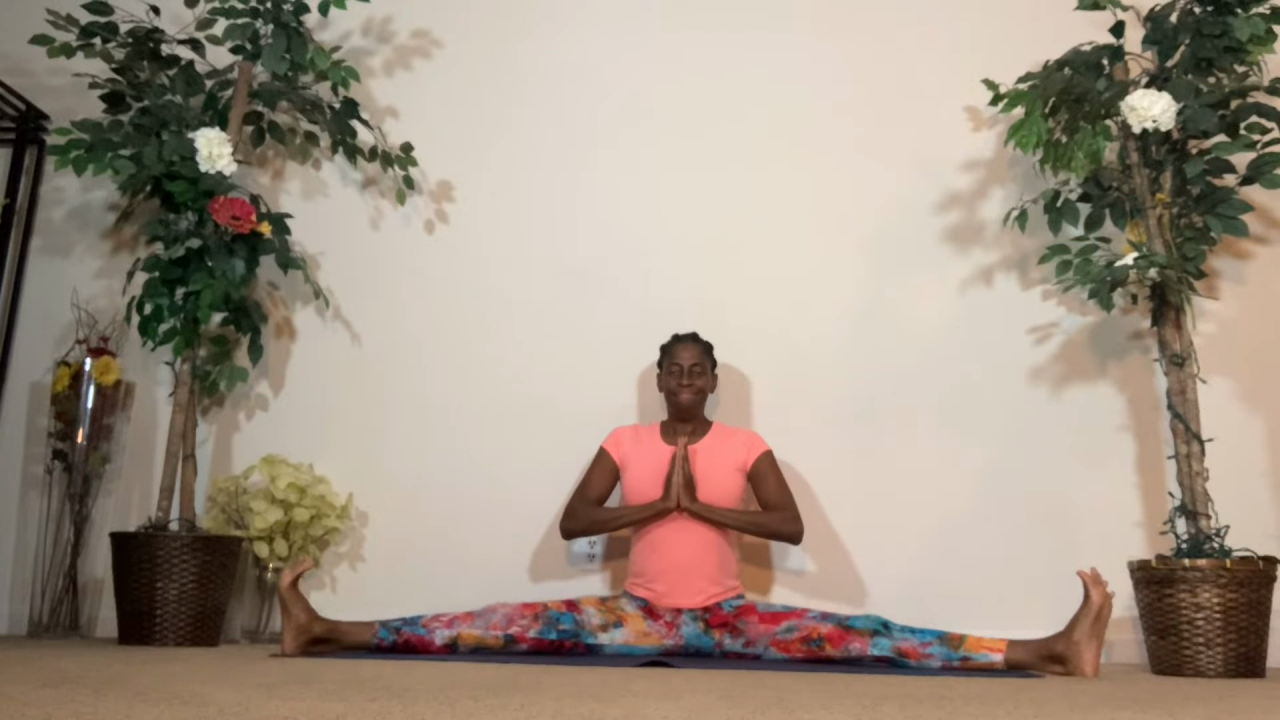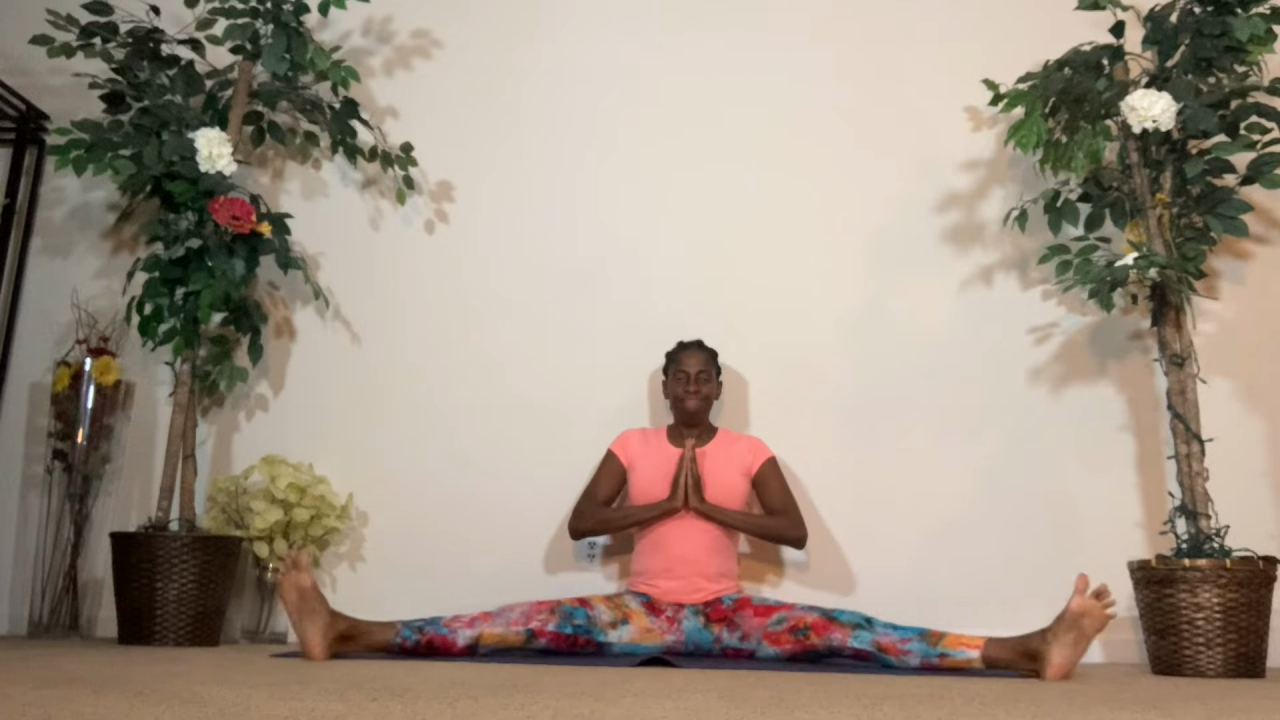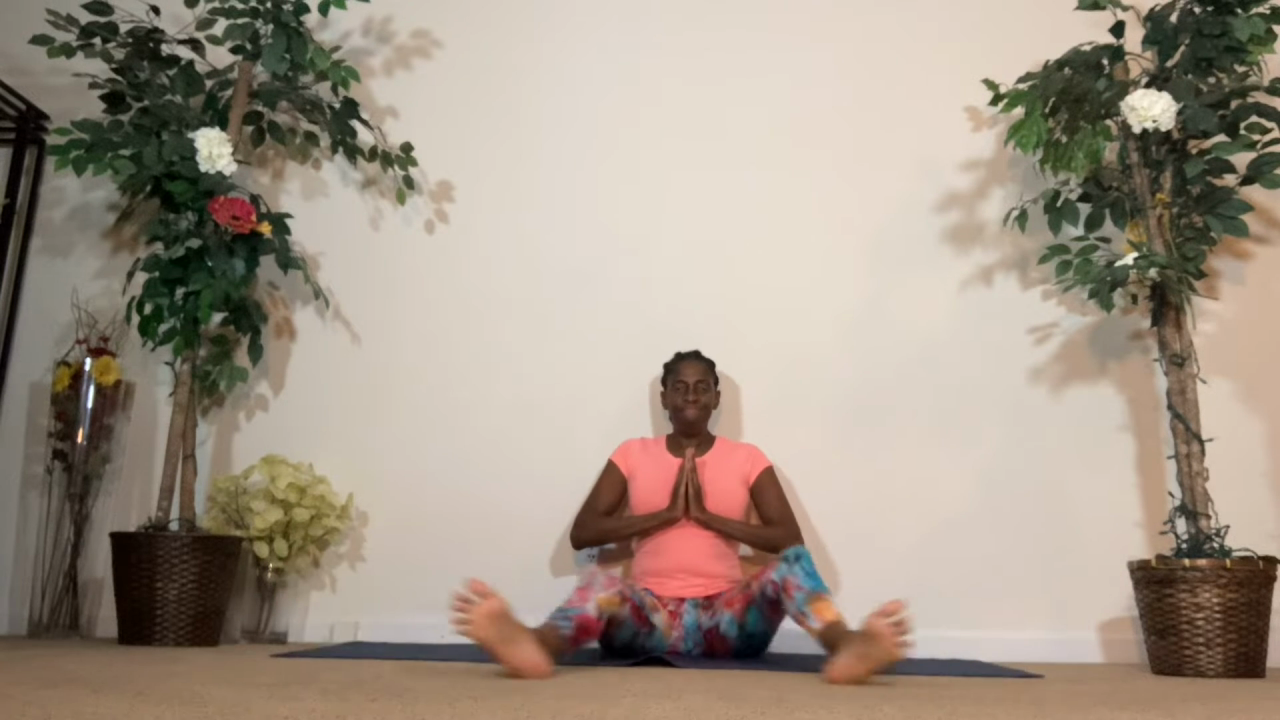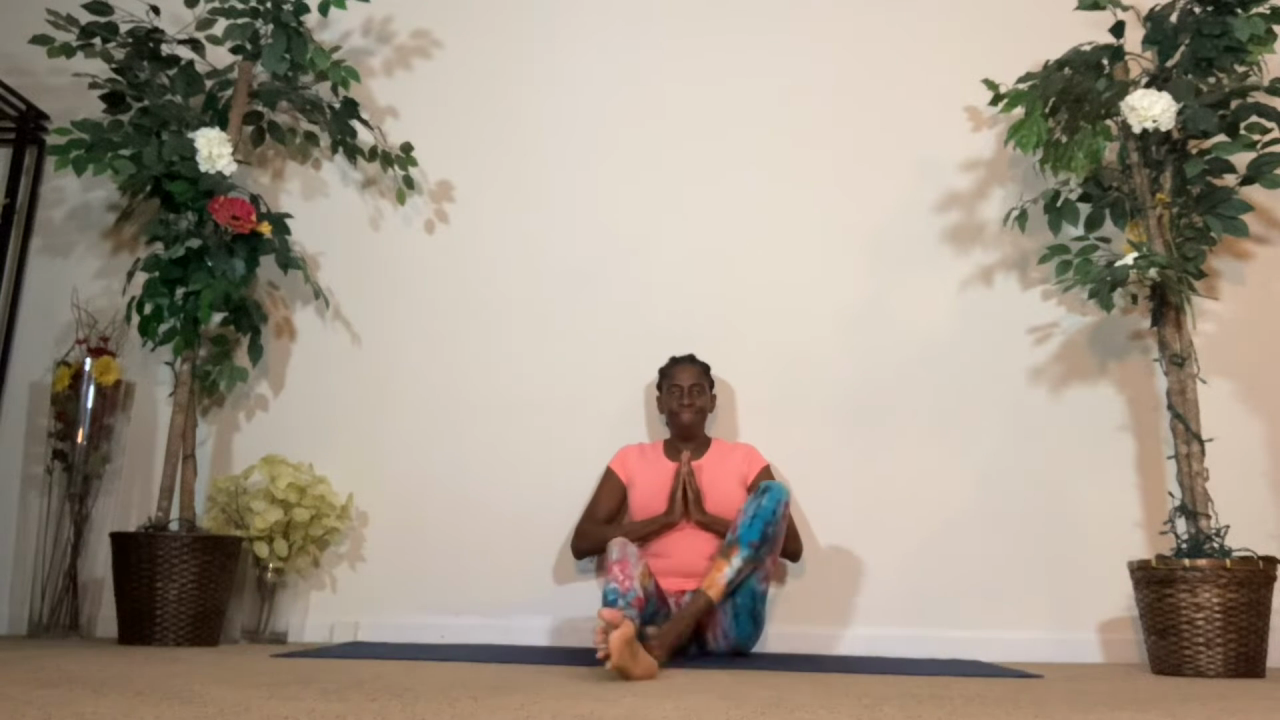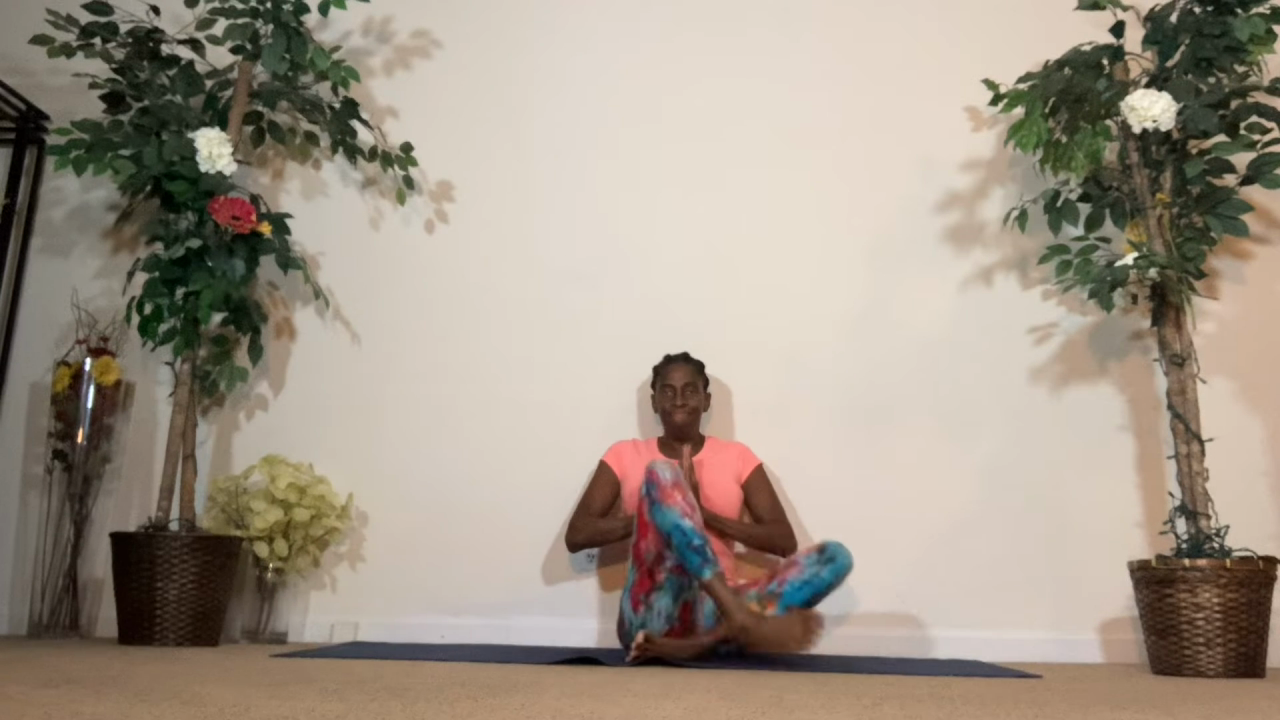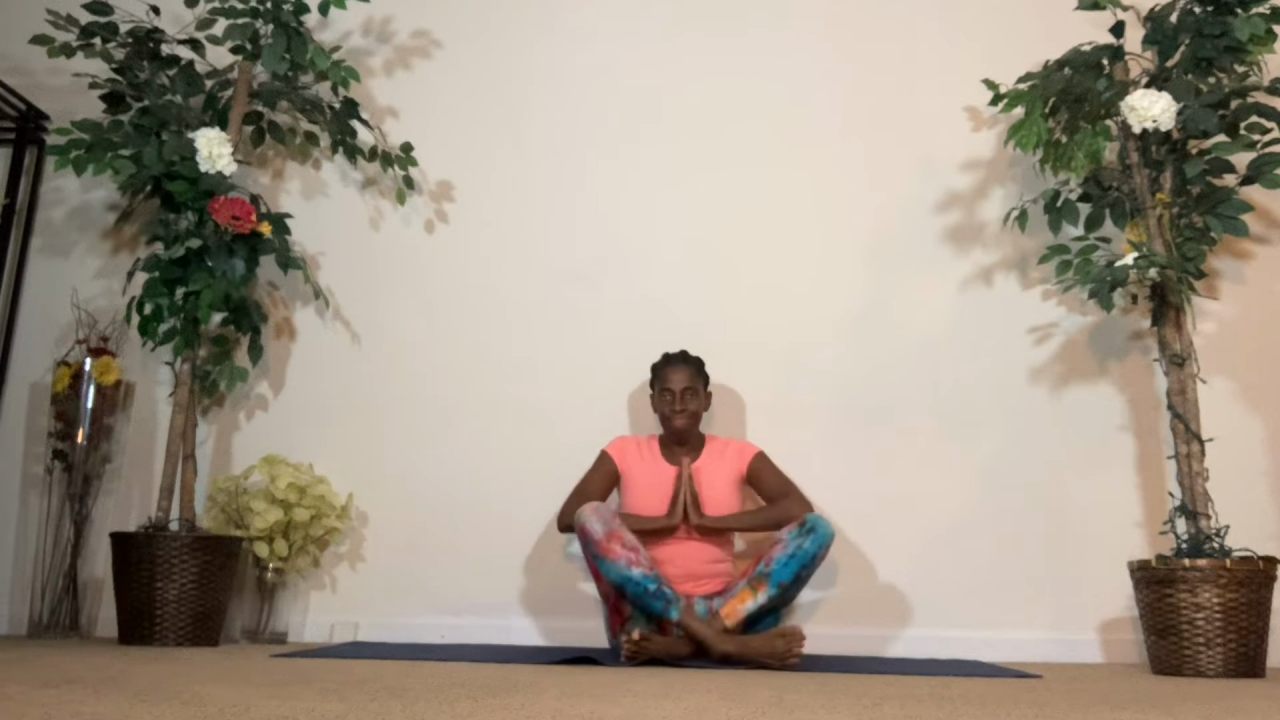
dt=0.4s
person 1, frame 1
left shoulder: (746, 445)
right shoulder: (625, 442)
left elbow: (791, 525)
right elbow: (571, 521)
left wrist: (701, 503)
right wrist: (656, 503)
left hip: (726, 616)
right hip: (638, 615)
left knee: (857, 636)
right knee: (510, 625)
left ankle: (1050, 652)
right ankle: (325, 631)
person 1, frame 2
left shoulder: (749, 451)
right shoulder: (631, 446)
left elbow: (795, 531)
right elbow: (580, 523)
left wrist: (709, 505)
right wrist: (664, 502)
left hip: (726, 612)
right hip: (644, 612)
left knee: (847, 631)
right knee: (526, 622)
left ankle: (1026, 650)
right ankle: (349, 633)
person 1, frame 3
left shoulder: (747, 458)
right shoulder: (632, 454)
left elbow: (788, 539)
right elbow: (582, 533)
left wrist: (707, 515)
right wrist: (669, 513)
left hip: (722, 614)
right hip: (651, 614)
left knee: (793, 561)
right knee: (598, 580)
left ankle: (844, 647)
right ankle: (538, 646)
person 1, frame 4
left shoulder: (744, 458)
right shoulder: (630, 460)
left elbow: (792, 548)
right elbow: (582, 542)
left wrist: (705, 516)
right wrist: (666, 518)
left hip: (725, 620)
right hip: (655, 611)
left knee: (773, 493)
right knee: (622, 548)
left ankle: (670, 634)
right ankle: (627, 643)
person 1, frame 5
left shoulder: (737, 457)
right shoulder: (624, 456)
left elbow: (785, 542)
right elbow: (576, 536)
left wrist: (701, 513)
left hip: (719, 614)
right hip: (654, 614)
left knee: (835, 558)
right knee: (662, 474)
left ankle: (698, 643)
right ankle: (740, 619)
person 1, frame 6
left shoulder: (737, 455)
right shoulder: (624, 452)
left elbow: (800, 510)
right elbow: (568, 518)
left wrist: (704, 521)
right wrist: (666, 522)
left hip: (719, 612)
right hip: (646, 620)
left knee: (817, 528)
right knee: (591, 514)
left ankle: (687, 643)
right ankle: (714, 641)
